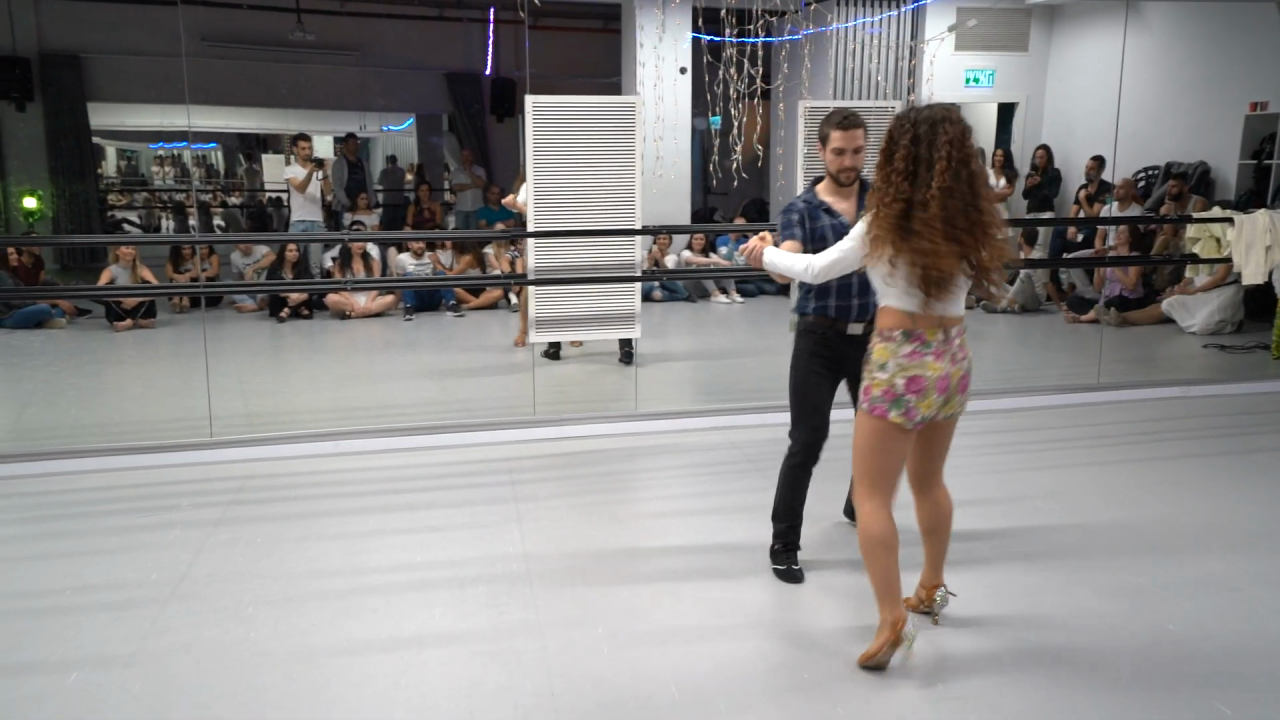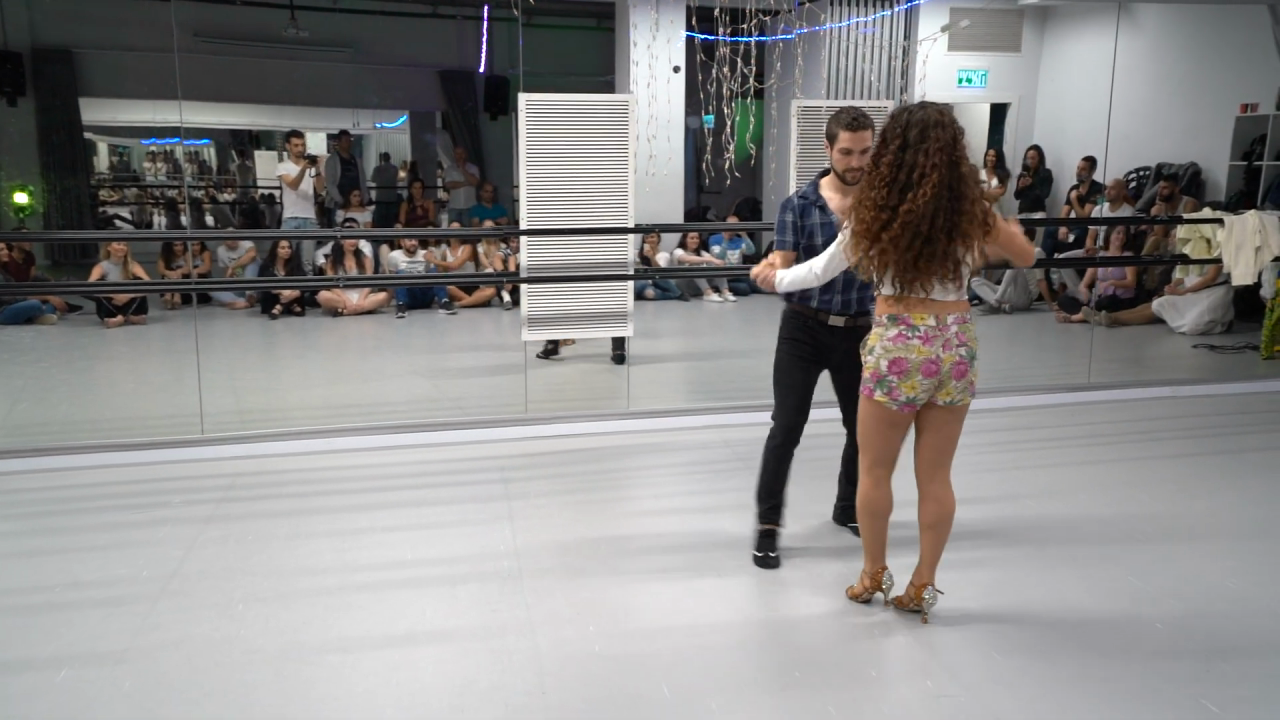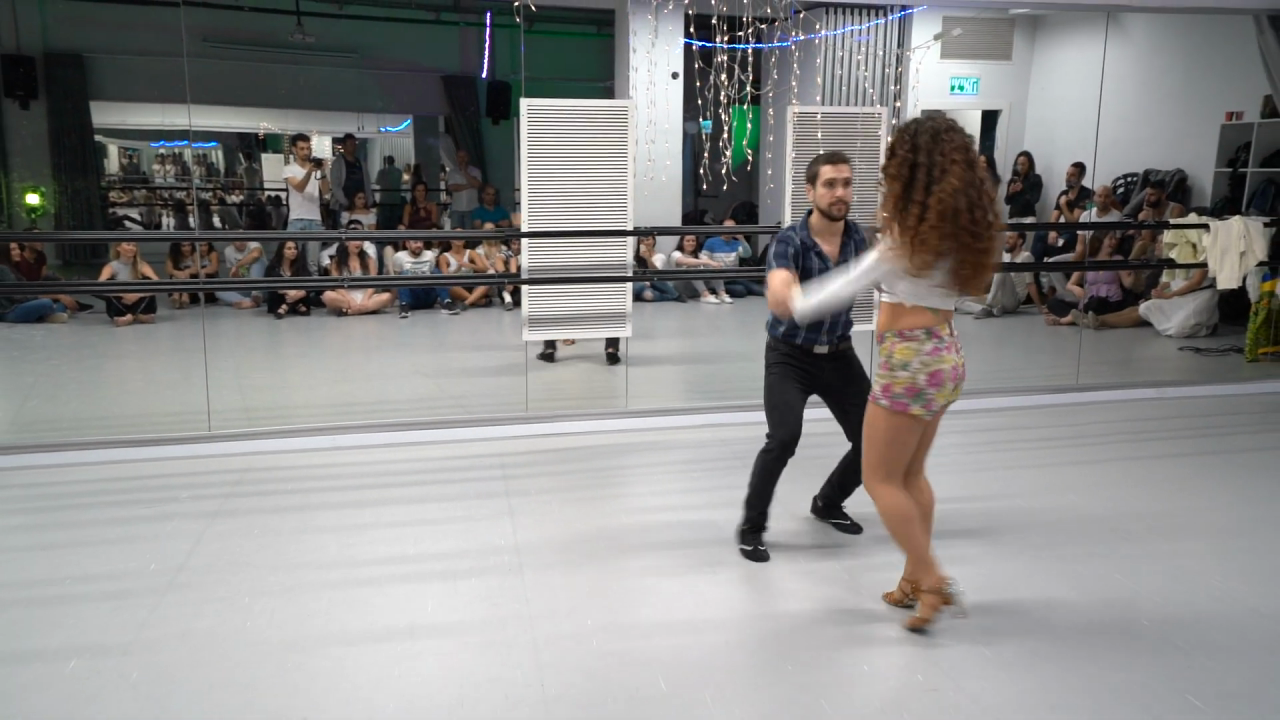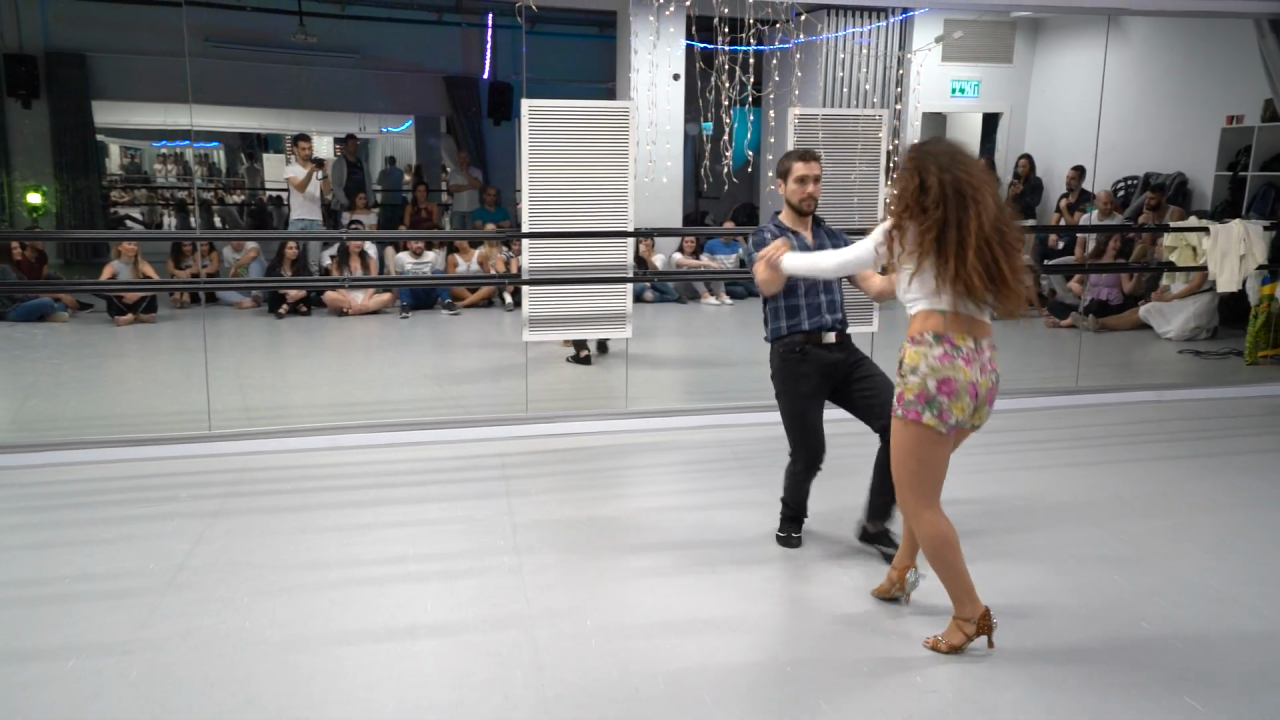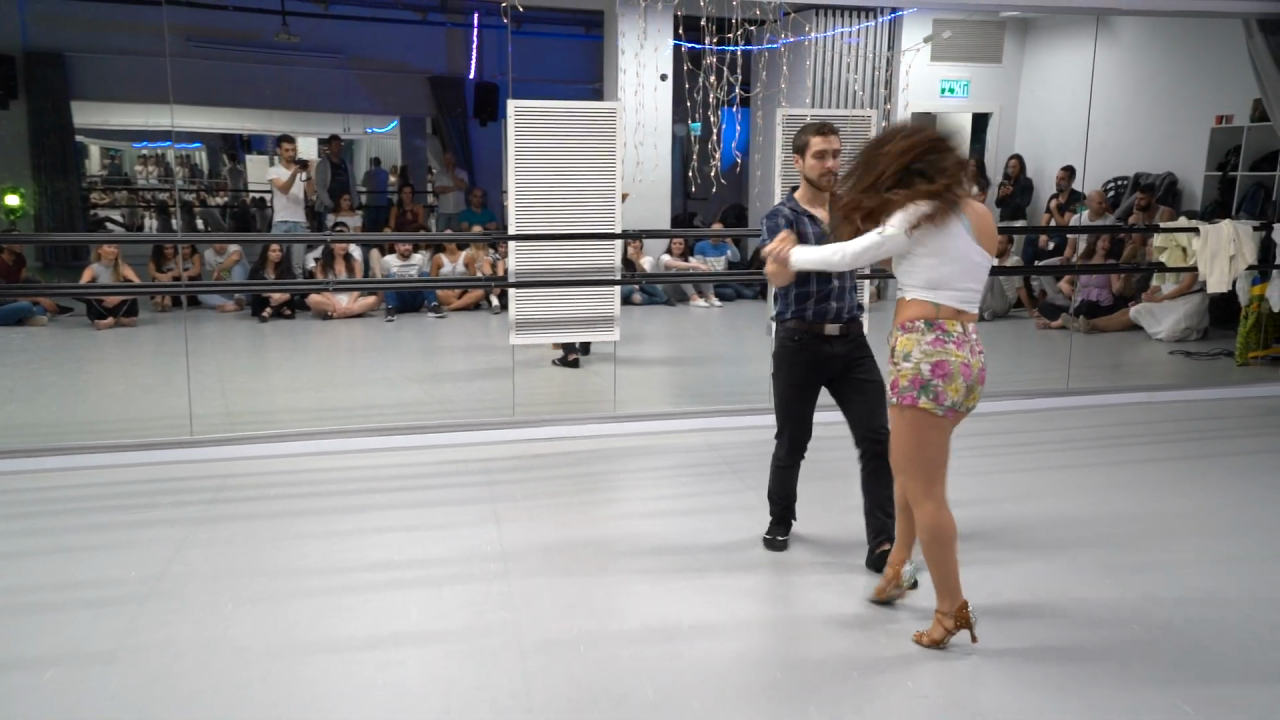
dt=0.4s
person 1, frame 1
left shoulder: (883, 226)
right shoulder: (970, 224)
left elbow: (816, 270)
left wrist: (767, 254)
left hip: (900, 364)
right hip: (952, 362)
left knee: (873, 497)
right knee: (928, 480)
left ankle: (891, 623)
right ankle: (931, 587)
person 1, frame 2
left shoulder: (875, 213)
right shoulder: (971, 214)
left elbow: (821, 270)
right elbow: (1025, 255)
left wrist: (776, 278)
left hip: (896, 347)
right hip: (955, 346)
left knee: (874, 470)
right knee: (935, 476)
left ankle: (873, 575)
right ankle: (921, 587)
person 1, frame 3
left shoulder: (909, 224)
right shoulder: (966, 222)
left elbow: (853, 282)
left wrist: (797, 303)
left hip: (911, 358)
right hip: (942, 352)
left knee: (881, 481)
right knee: (910, 474)
left ankle: (932, 583)
right ankle: (916, 583)
person 1, frame 4
left shoulder: (910, 228)
right shoulder: (989, 233)
left elbow: (841, 263)
left wrist: (784, 260)
left hip: (935, 367)
right hip: (982, 369)
left knee: (918, 502)
right knee: (919, 486)
left ankle: (970, 613)
right ankle: (902, 572)
person 1, frame 5
left shoulder: (921, 213)
right shoulder: (978, 216)
left elbow: (851, 255)
left wrist: (790, 255)
left hip: (927, 355)
right hip: (965, 353)
left knee: (924, 492)
right knee: (907, 470)
left ankle: (952, 609)
right ankle: (897, 571)
person 2, frame 1
right shoulder: (799, 210)
right elbow: (785, 270)
left hip: (871, 336)
right hip: (820, 338)
right knee: (807, 440)
left ankle: (860, 505)
right ankle: (784, 543)
person 2, frame 2
right shoulder: (797, 205)
right elbow: (782, 268)
right wrist: (767, 276)
left hip: (857, 330)
right hip: (803, 327)
left knee: (862, 428)
right knee: (787, 427)
left ankle: (848, 508)
right ankle: (768, 525)
person 2, frame 3
left shoulder: (860, 239)
right shoulder: (788, 242)
right elbow: (776, 301)
right wrist: (784, 296)
left hip: (838, 356)
right hip: (790, 356)
right knee: (783, 440)
left ankle: (827, 503)
right ankle: (751, 526)
person 2, frame 4
left shoulder: (834, 237)
right shoulder: (766, 236)
left elbow: (875, 288)
right elbow: (769, 285)
left hip: (844, 352)
right hip: (795, 357)
right knee: (809, 455)
left ankle: (876, 523)
right ankle: (791, 517)
person 2, frame 5
right shoulder: (781, 218)
right elbow: (778, 279)
left hip: (850, 340)
right hip: (800, 342)
left knee: (877, 440)
right knee: (793, 441)
left ankle: (882, 545)
right ankle: (780, 519)
